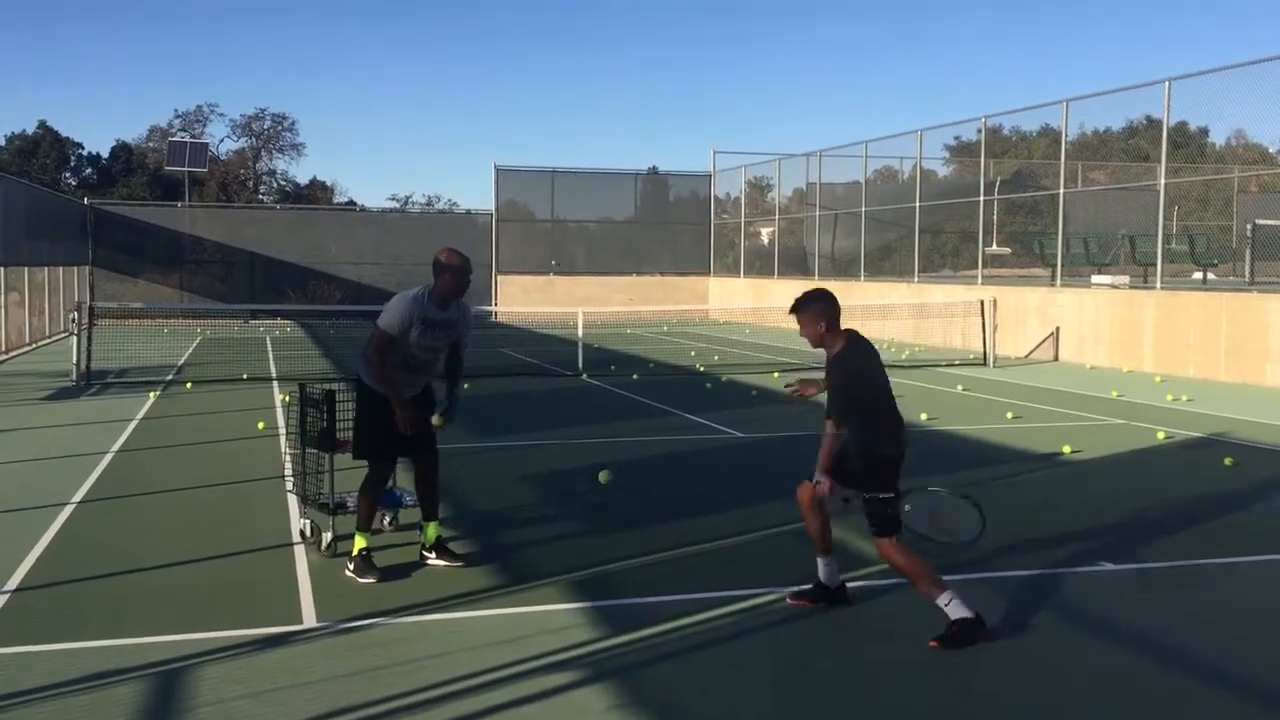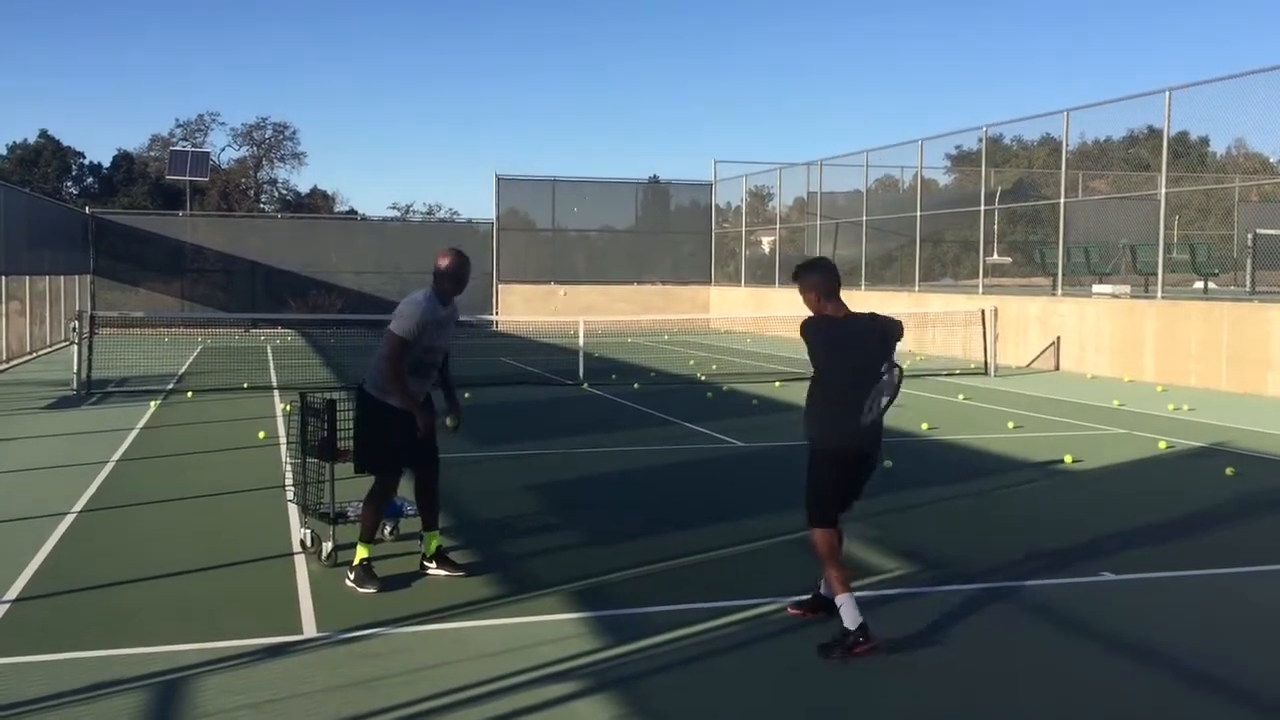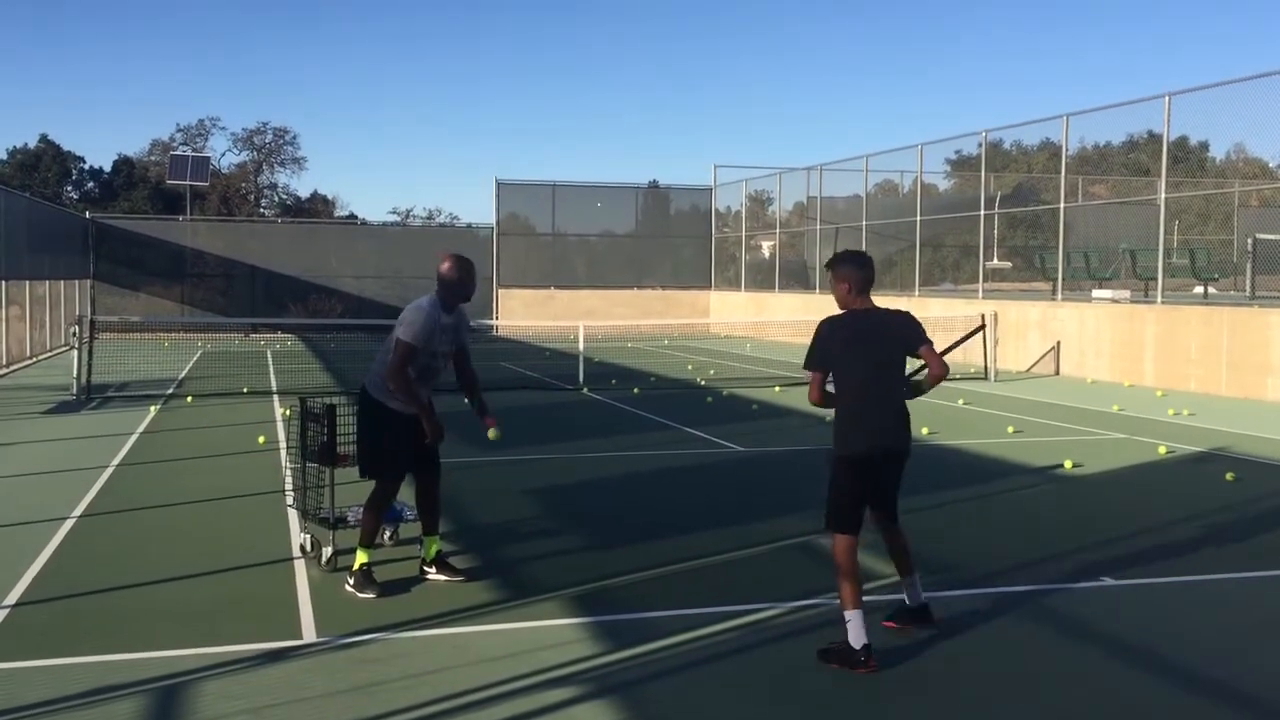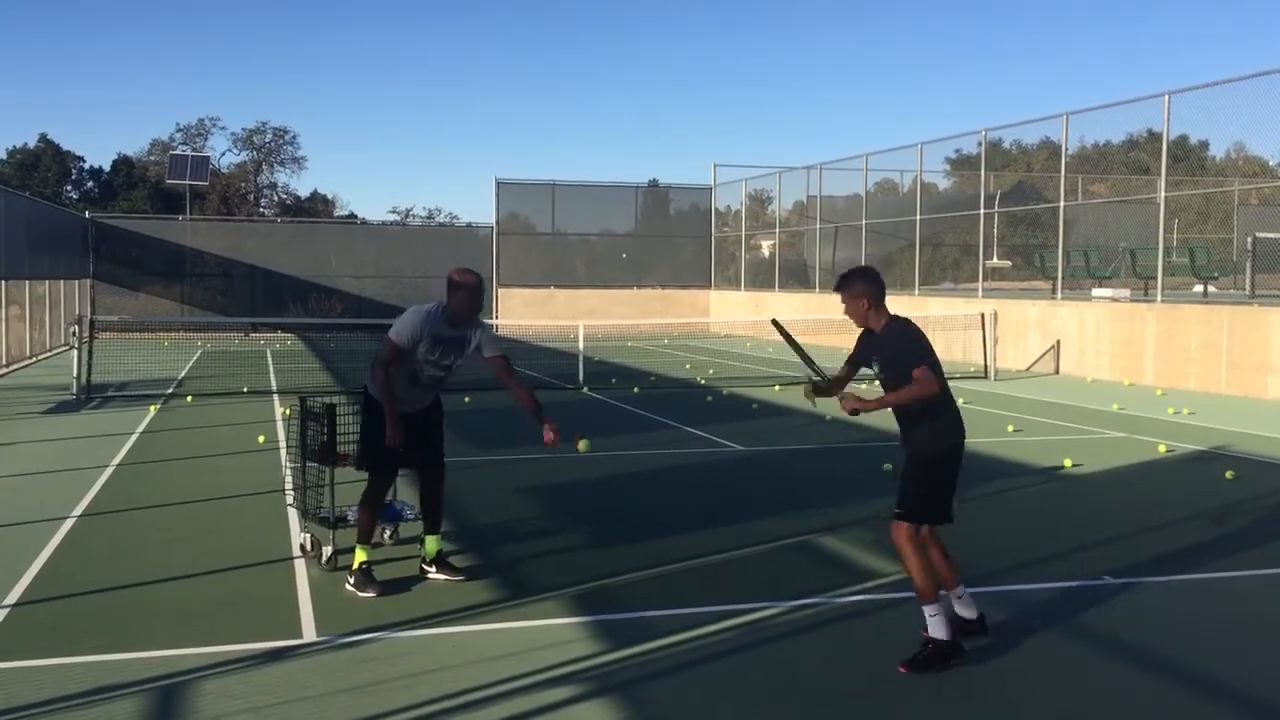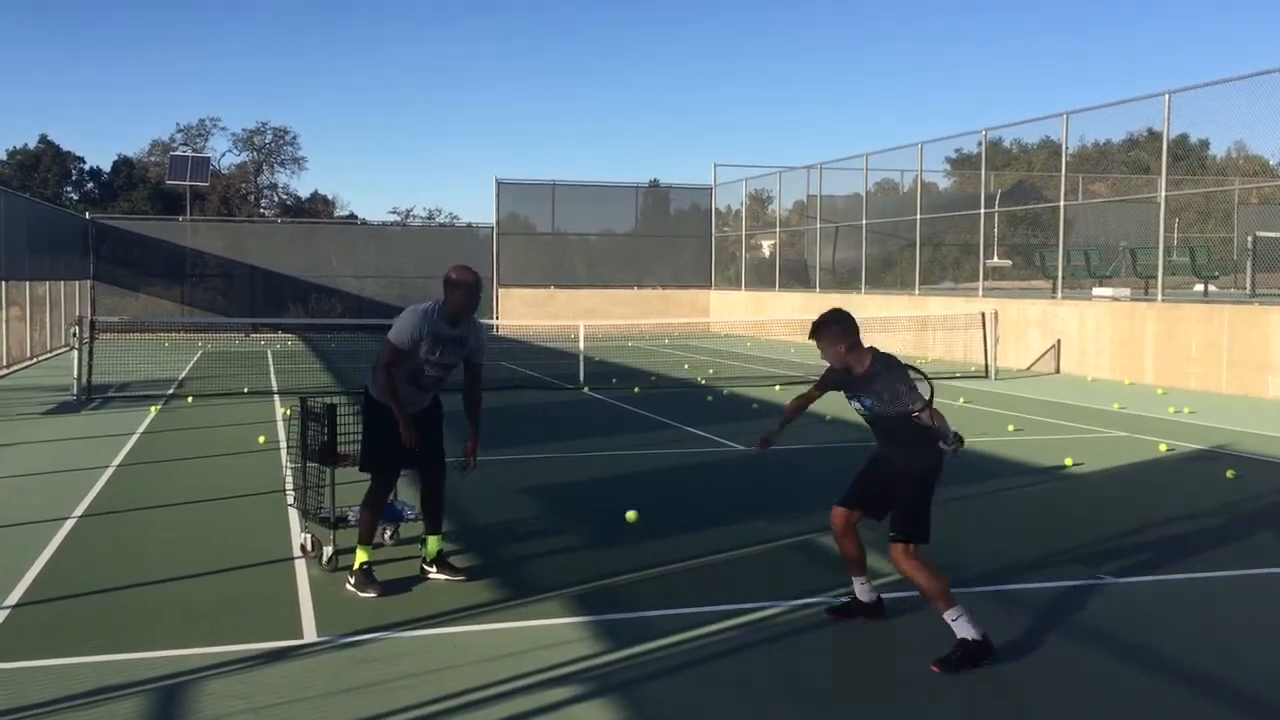
dt=0.4s
person 1, frame 1
left shoulder: (848, 370)
right shoulder: (848, 344)
left elbow: (834, 429)
left wrist: (823, 473)
right wrist: (815, 387)
left hip: (879, 452)
right hip: (861, 444)
left knee: (887, 544)
right knee: (807, 497)
left ankle: (964, 617)
right ankle: (829, 583)
person 1, frame 2
left shoulder: (812, 330)
right shoulder: (875, 327)
left hip: (830, 444)
right hip: (868, 442)
left knee: (822, 531)
right knee: (828, 517)
left ankle: (855, 630)
right ankle: (828, 595)
person 1, frame 3
left shoulder: (830, 329)
right shoulder: (902, 322)
left elbow: (815, 395)
right elbow: (939, 370)
right wrist: (910, 391)
left hip: (854, 447)
right hip: (895, 442)
left knee: (842, 541)
right knee: (887, 522)
left ankle: (858, 646)
right ankle: (916, 602)
person 1, frame 4
left shoulder: (903, 334)
right shoulder: (872, 338)
left elbow: (930, 385)
right elbow: (843, 377)
left wrist: (871, 404)
right wrist: (825, 387)
left hip: (939, 443)
right hip: (922, 443)
left knee: (906, 533)
right knee: (920, 532)
left ankle: (940, 637)
right ankle: (967, 612)
person 1, frame 5
left shoulder: (891, 371)
right shoulder: (844, 370)
left elbow: (928, 415)
right elbow: (806, 397)
left wrist: (945, 433)
right wrist: (779, 427)
left hip: (918, 463)
right hip: (889, 457)
left knee: (902, 553)
right knee: (840, 519)
left ankle: (973, 639)
right ankle: (865, 597)
person 2, frame 1
left shoulder: (462, 313)
right shoulder: (406, 305)
left elbow: (454, 357)
right elbow: (373, 354)
left wrist: (451, 398)
right wrist: (398, 404)
left hip: (418, 392)
right hip: (379, 392)
left knee: (429, 463)
right knee: (381, 469)
left ankle: (431, 543)
right ankle: (358, 553)
person 2, frame 2
left shoulder: (449, 310)
right shoulder: (417, 309)
right elbow: (391, 365)
left wrist: (451, 401)
right wrist: (419, 411)
left hip: (415, 402)
right hip: (383, 402)
left knee: (429, 472)
right knee: (388, 480)
left ankle: (431, 552)
right ankle: (359, 563)
person 2, frame 3
left shoulder: (458, 319)
right shoulder: (422, 315)
left elbow: (463, 370)
right elbow: (397, 372)
left wrist: (483, 411)
right wrist: (428, 418)
left hip: (417, 406)
right hip: (385, 405)
left knee: (430, 478)
right knee: (389, 485)
left ankle: (432, 556)
right ankle: (360, 568)
person 2, frame 4
left shoulder: (479, 332)
right shoulder: (418, 319)
left elbow: (510, 378)
right elbow: (380, 365)
left wrist: (542, 419)
right wrist: (392, 418)
left hip: (425, 406)
right hip: (384, 403)
left knee: (434, 476)
right knee: (381, 481)
left ankle: (431, 557)
right ankle: (359, 566)
person 2, frame 5
left shoulder: (473, 331)
right shoulder: (416, 319)
left elbow: (472, 385)
right elbow: (382, 368)
left wrist: (474, 434)
right wrist: (402, 420)
left hip: (425, 406)
right hip: (385, 404)
left knee: (435, 476)
right knee: (384, 482)
left ankle: (432, 557)
right ankle: (360, 567)
